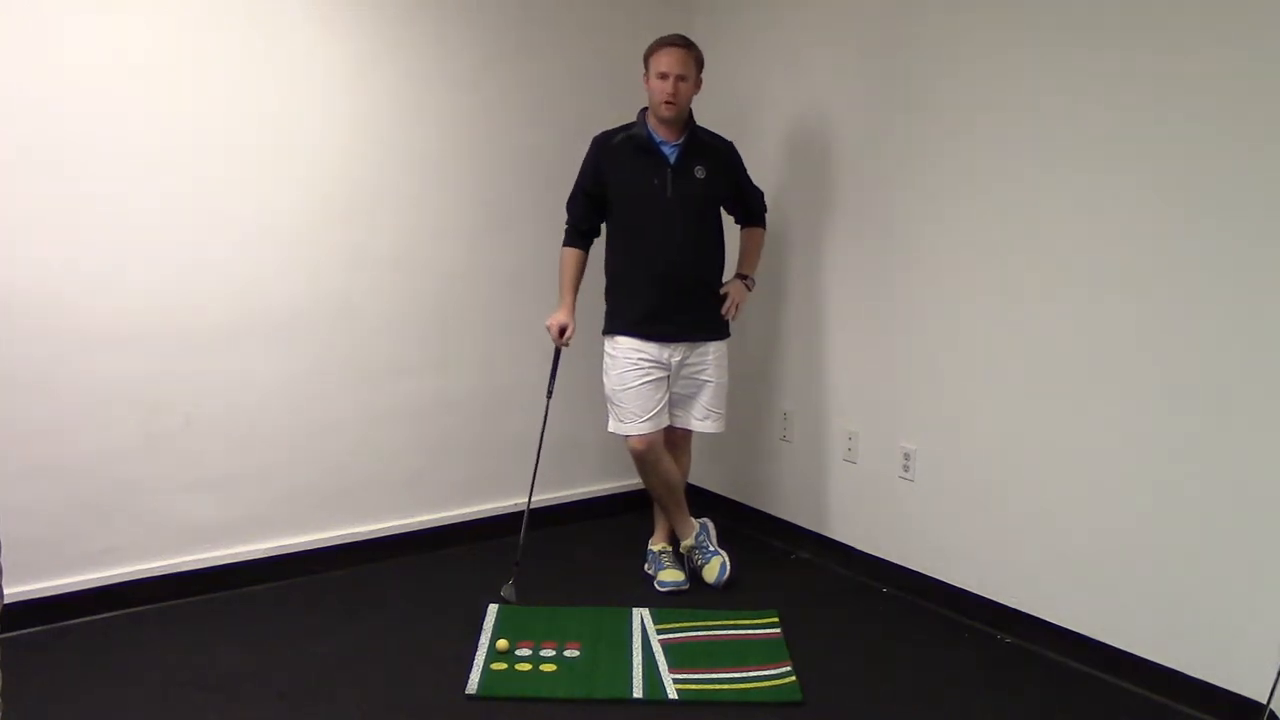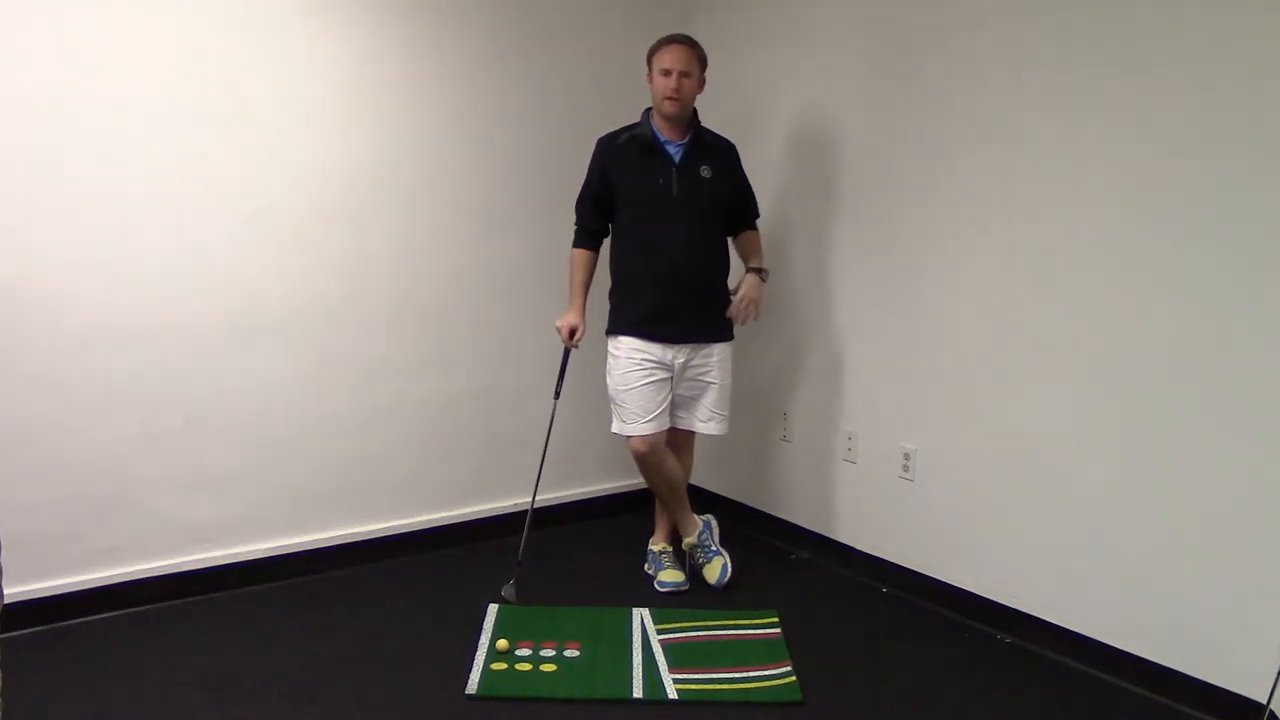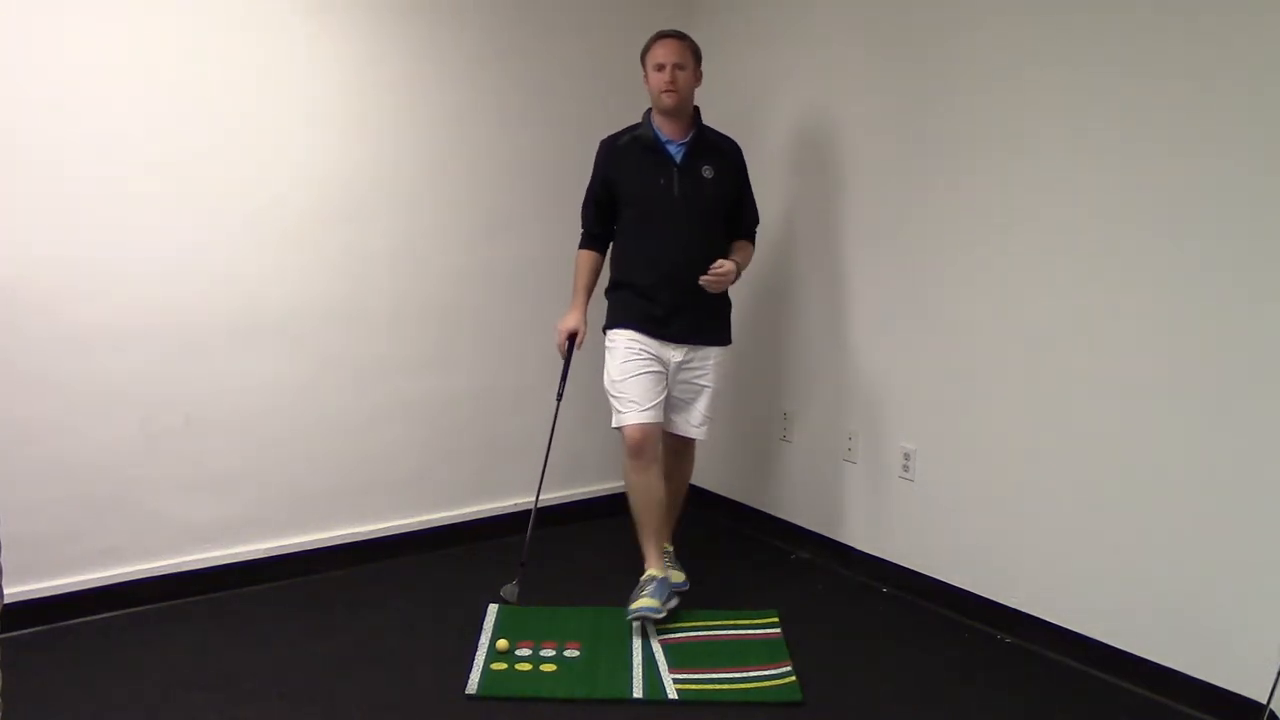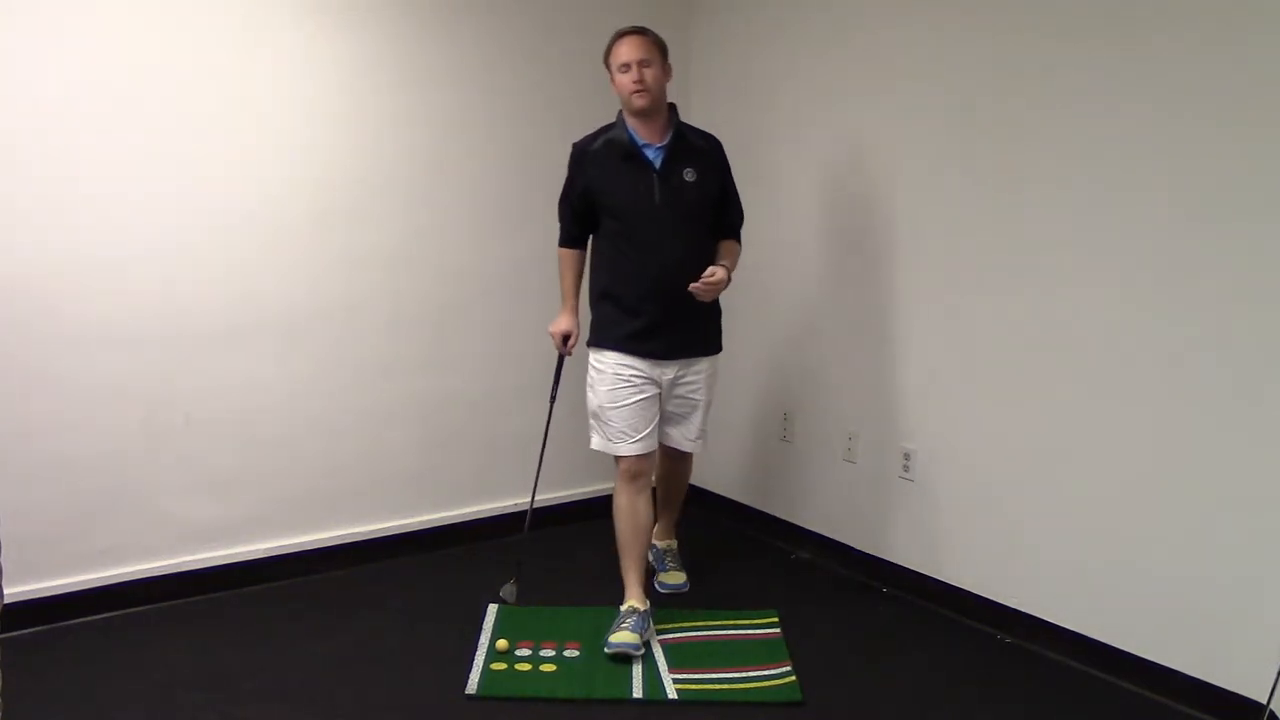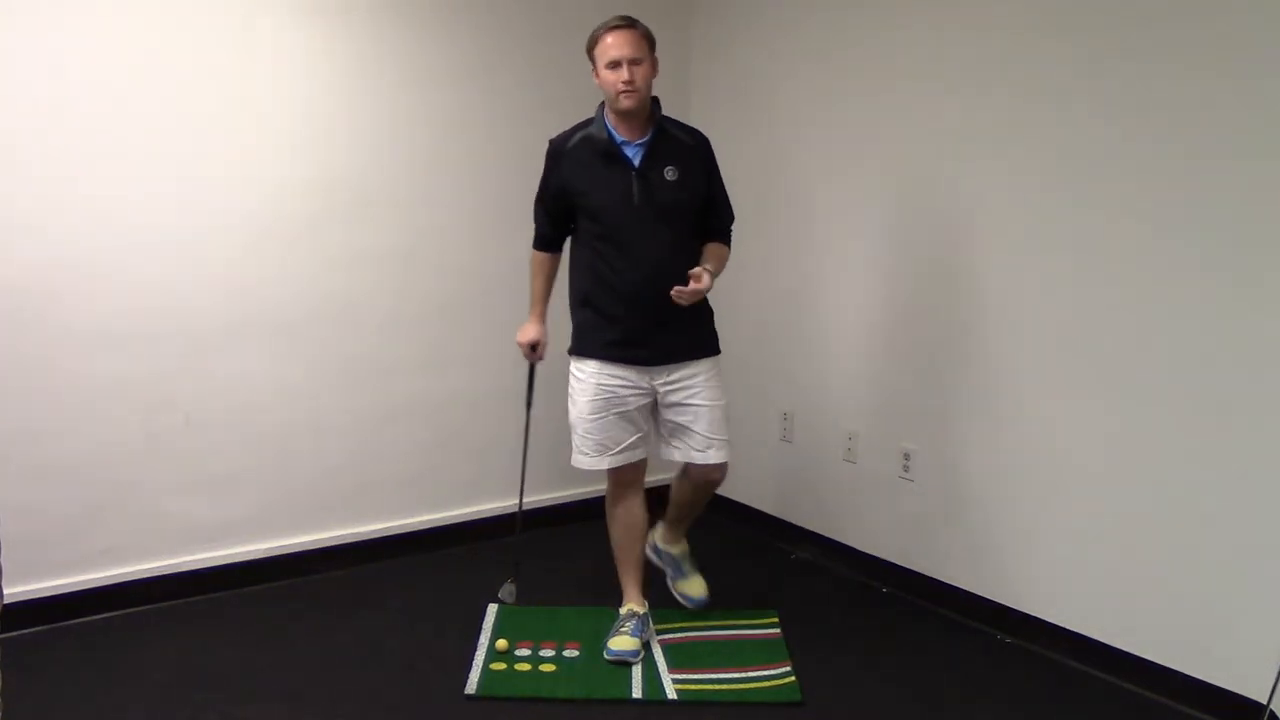
dt=0.5s
person 1, frame 1
left shoulder: (718, 154)
right shoulder: (609, 150)
left elbow: (753, 215)
right elbow: (579, 230)
left wrist: (743, 279)
right wrist: (566, 305)
left hip: (702, 330)
right hip: (633, 330)
left knee: (679, 438)
right knee: (643, 443)
left ankle: (662, 542)
right ankle: (690, 531)
person 1, frame 2
left shoulder: (721, 155)
right shoulder: (615, 150)
left elbow: (744, 223)
right elbow: (588, 231)
left wrist: (756, 272)
right wrist: (575, 306)
left hip: (707, 331)
right hip: (636, 331)
left knee: (681, 438)
right knee: (645, 443)
left ankle: (662, 543)
right ankle: (692, 528)
person 1, frame 3
left shoulder: (725, 153)
right shoulder: (617, 151)
left elbow: (744, 233)
right elbow: (594, 235)
left wrist: (734, 267)
right wrist: (577, 307)
left hip: (703, 332)
right hip: (634, 327)
left knee: (681, 443)
right knee: (638, 439)
left ankle: (664, 547)
right ankle: (654, 573)
person 1, frame 4
left shoulder: (706, 151)
right shoulder: (591, 155)
left elbow: (730, 230)
right elbow: (573, 235)
left wrist: (723, 269)
right wrist: (568, 307)
left hip: (694, 341)
right hip: (620, 344)
left knee: (677, 454)
right knee: (633, 467)
left ankle: (664, 539)
right ankle: (634, 603)
person 1, frame 5
left shoulder: (691, 148)
right shoulder: (569, 152)
left elbow: (718, 232)
right elbow: (549, 236)
left wrist: (707, 273)
right wrist: (536, 315)
left hip: (688, 349)
right hip: (604, 353)
left knee: (707, 469)
right knee: (623, 478)
left ankle: (670, 536)
right ankle: (633, 606)
